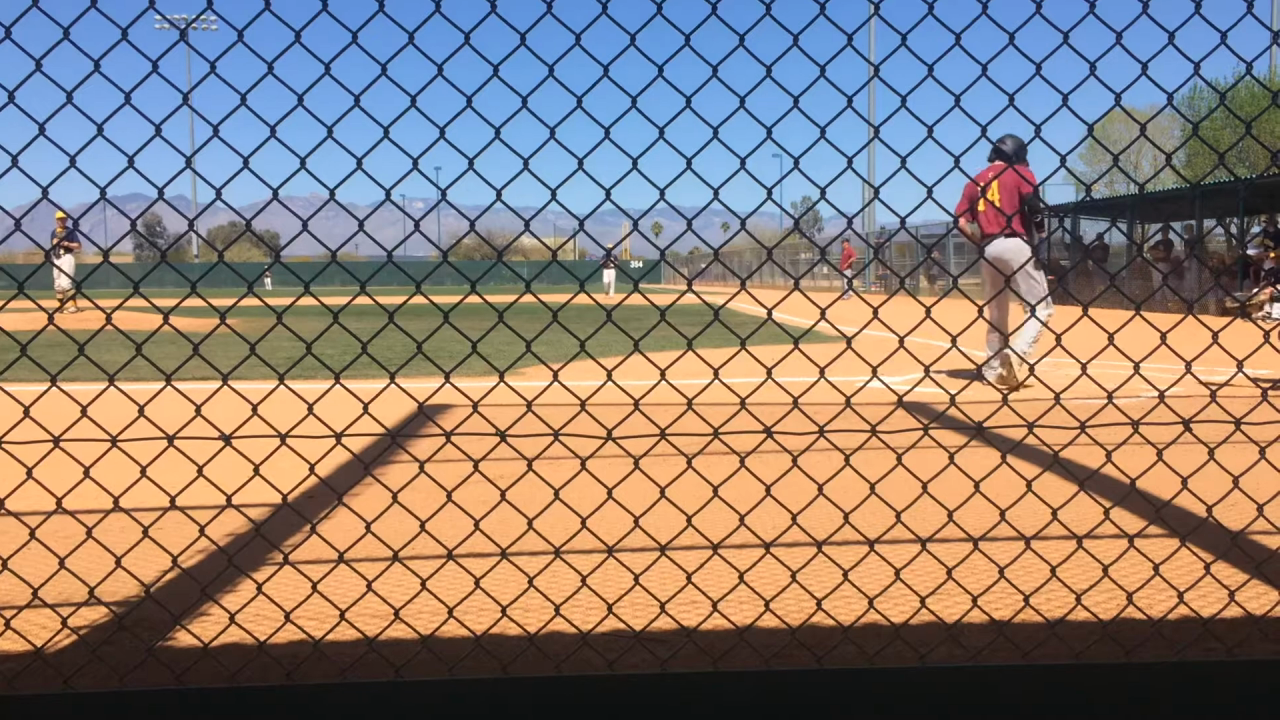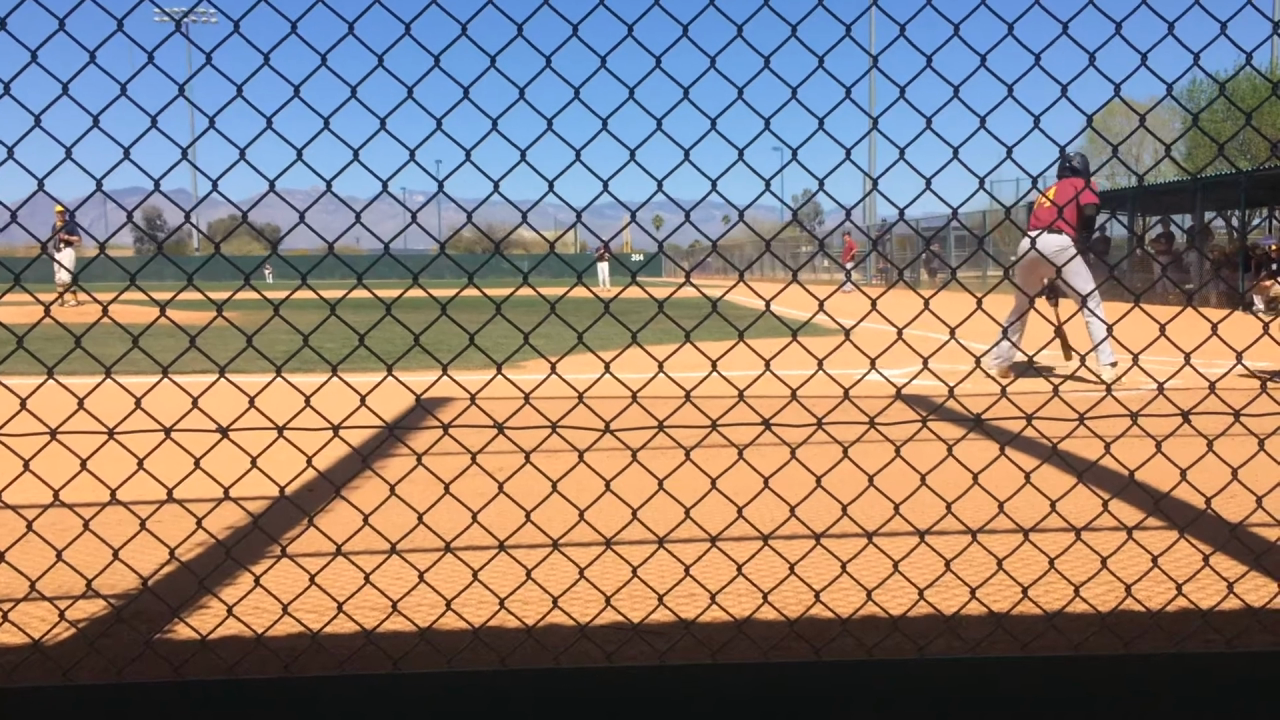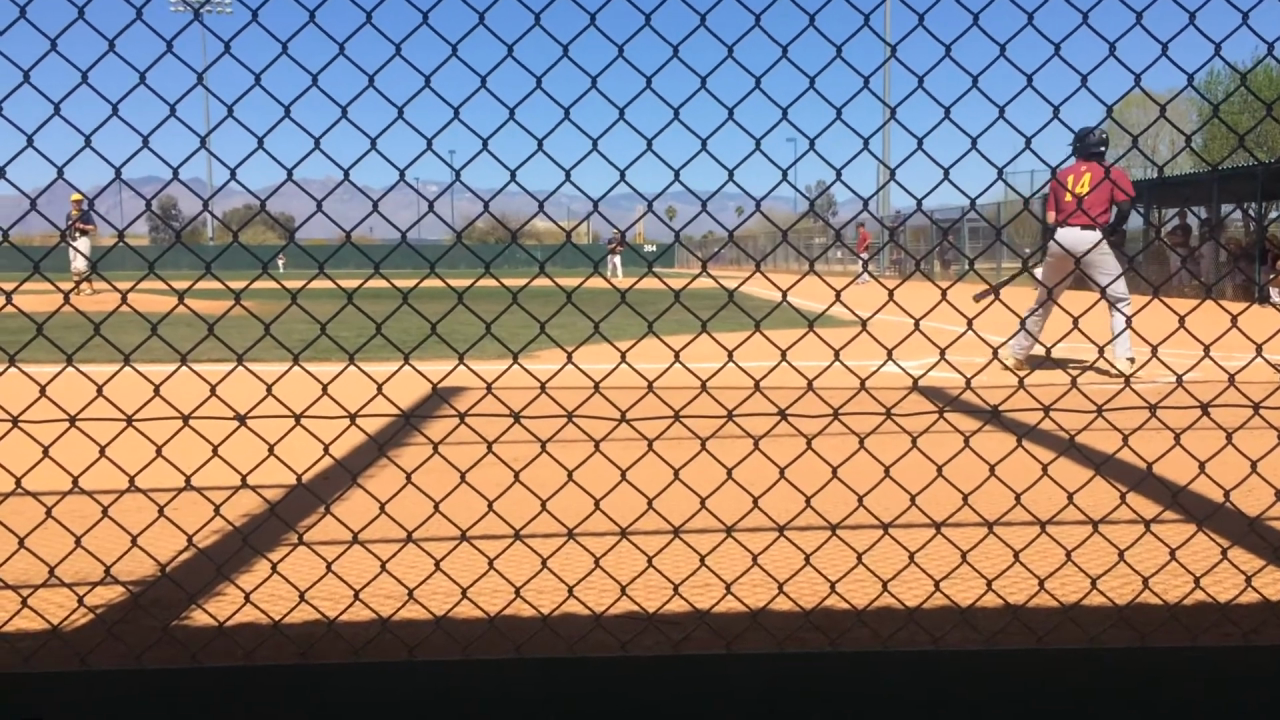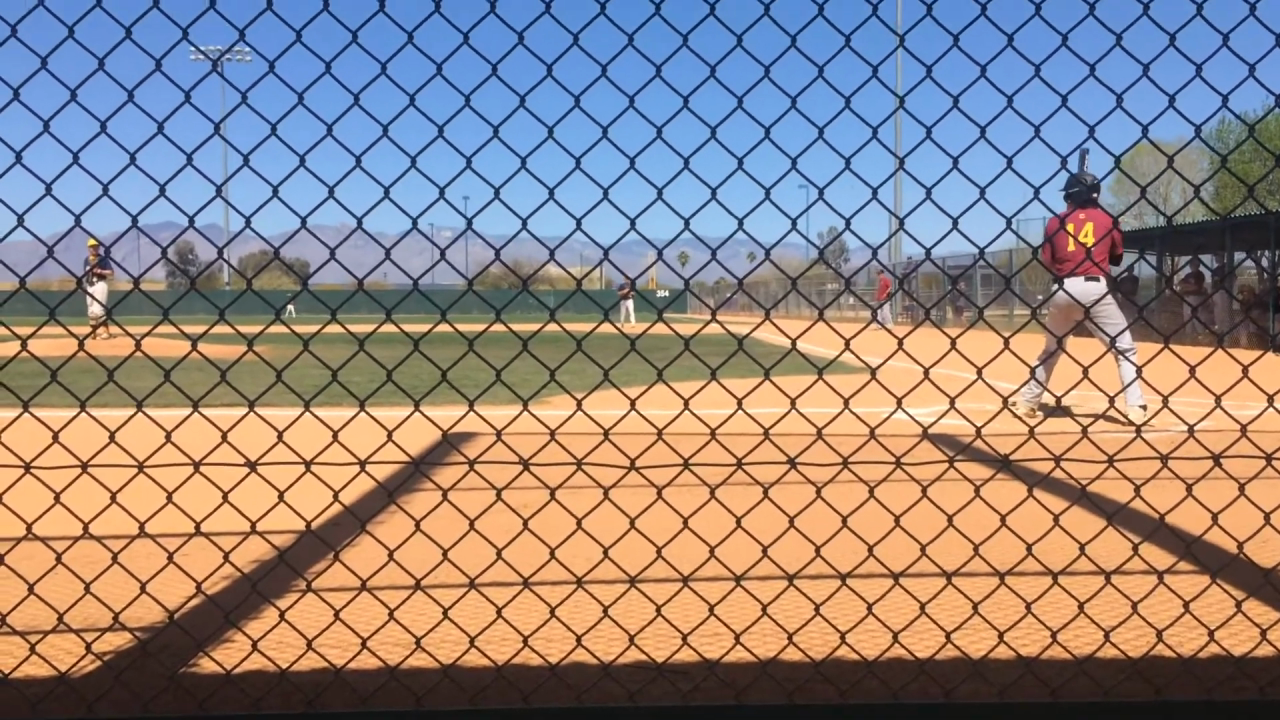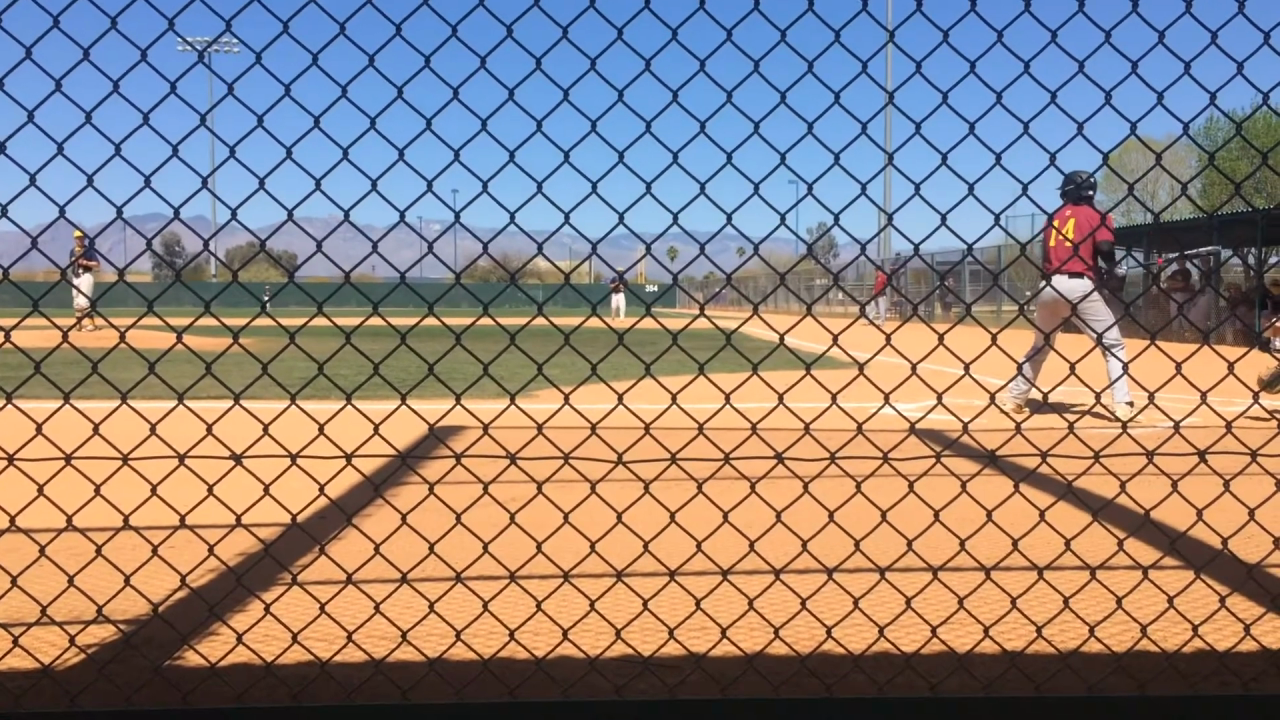
dt=1s
person 1, frame 1
left shoulder: (975, 181)
right shoulder: (1021, 174)
left elbow: (961, 222)
right elbow: (1034, 203)
right wrist: (1041, 232)
left hip: (989, 250)
right hip: (1016, 246)
left knee: (996, 314)
right knee: (1041, 308)
left ankle: (993, 371)
right ankle: (1017, 354)
person 1, frame 2
left shoulder: (1046, 191)
right shoulder: (1082, 185)
right elbow: (1089, 211)
left wrist: (1045, 279)
right wrist: (1086, 239)
left hip: (1028, 244)
right hip: (1058, 243)
left knee: (1021, 307)
right knee: (1091, 303)
left ankle: (998, 364)
right ankle: (1107, 366)
person 1, frame 3
left shoulder: (1061, 175)
right shoulder: (1112, 173)
left elbow: (1050, 218)
right elbow: (1125, 207)
right wrist: (1112, 231)
left hip: (1060, 238)
right hip: (1091, 239)
left knee: (1043, 301)
right knee: (1120, 300)
left ankle: (1016, 356)
right ankle: (1122, 360)
person 1, frame 4
left shoulder: (1055, 222)
right shoulder: (1107, 220)
left elbow: (1047, 263)
right elbow: (1117, 259)
left hip: (1063, 290)
right hip: (1094, 289)
left knee: (1051, 350)
right knee: (1125, 349)
left ankle: (1026, 403)
right ankle: (1135, 408)
person 1, frame 5
left shoulder: (1054, 218)
right shoulder: (1097, 216)
right elbow: (1105, 246)
right wrist: (1113, 267)
left hip: (1049, 287)
right hip: (1080, 286)
left knee: (1040, 346)
right knee: (1113, 345)
left ankle: (1014, 399)
right ankle: (1122, 404)
